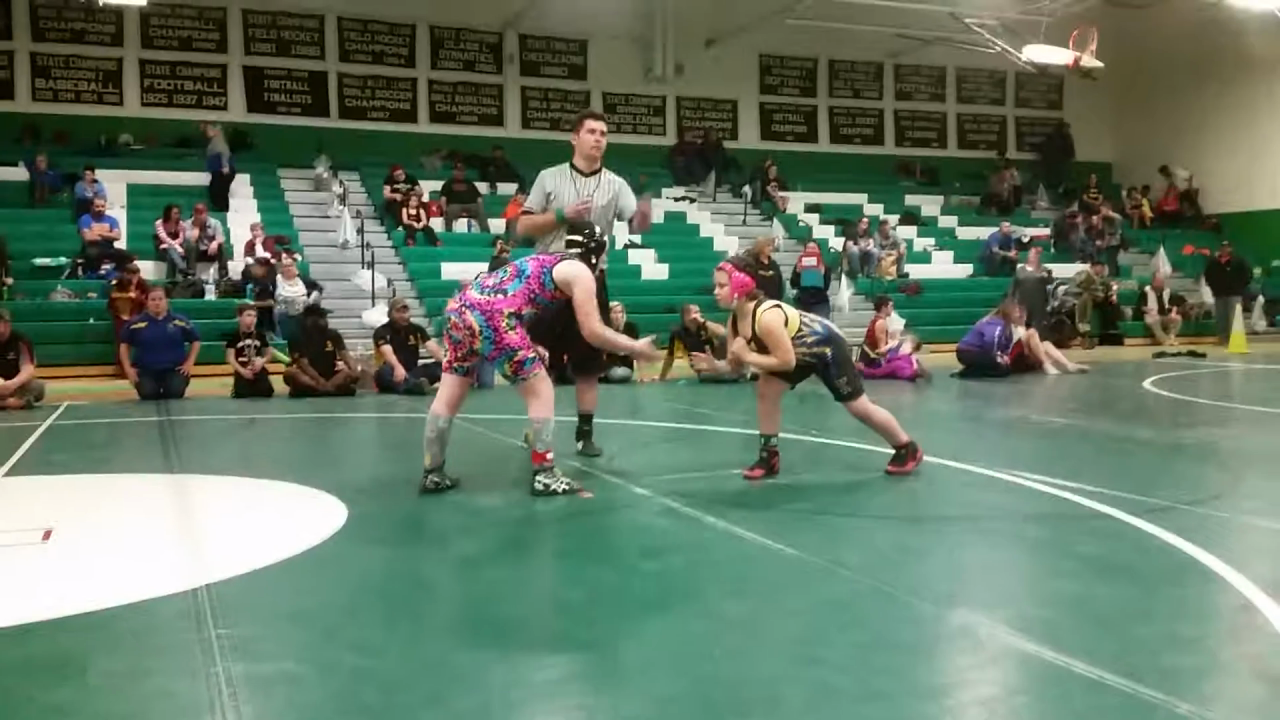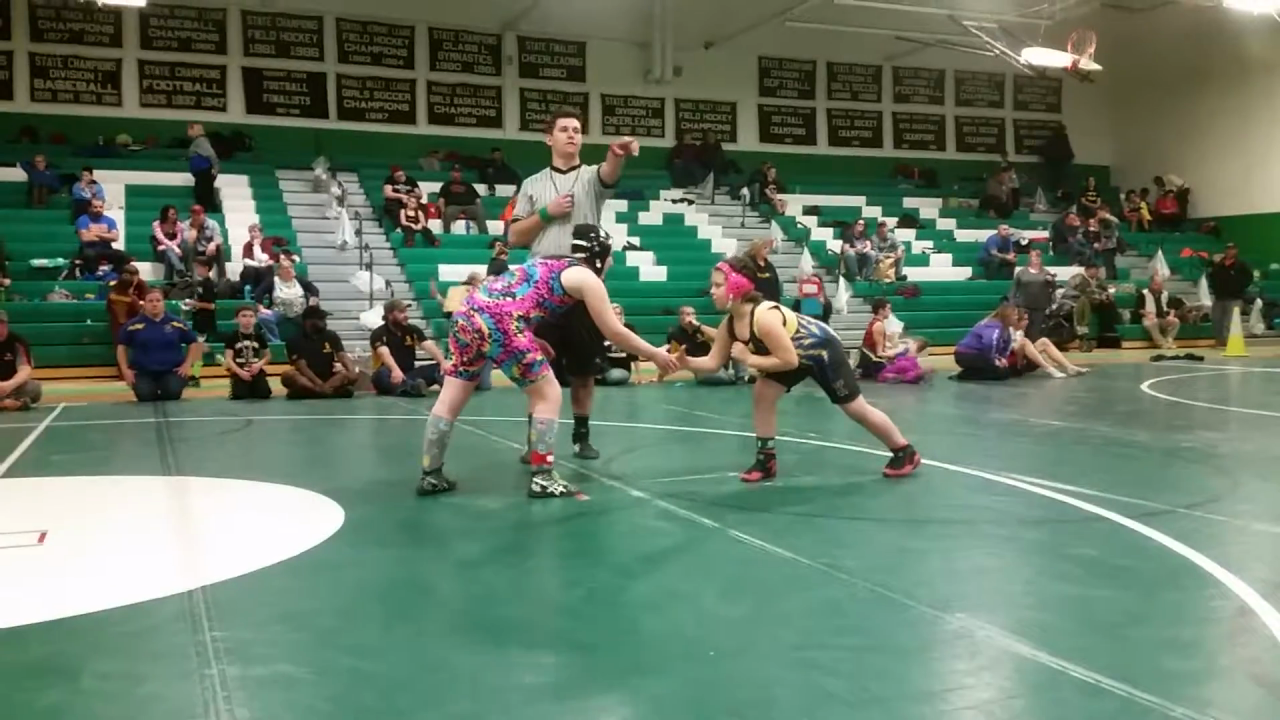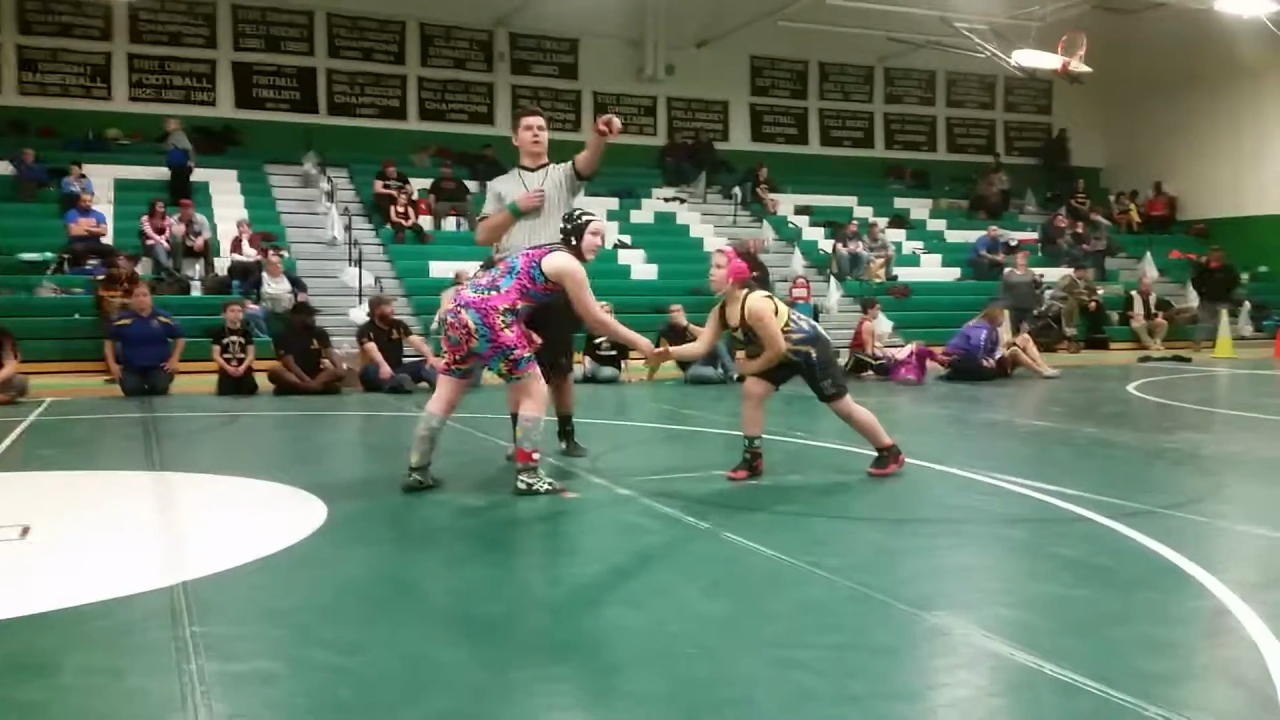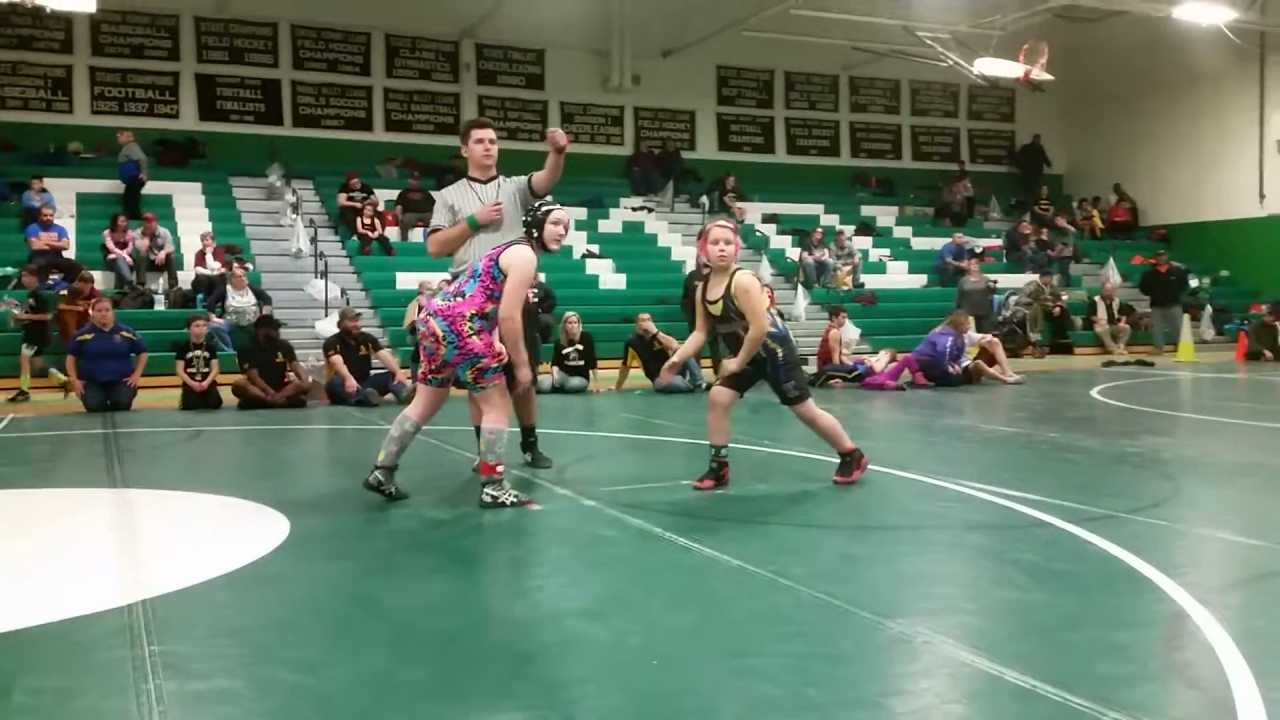
dt=0.5s
person 1, frame 1
left shoulder: (614, 184)
right shoulder: (549, 177)
left elbow: (636, 220)
right elbow: (523, 227)
right wrist: (561, 215)
left hip: (590, 280)
left knee: (589, 364)
left ankle: (585, 434)
person 1, frame 2
left shoulder: (593, 177)
right shoulder: (533, 184)
left elbow: (611, 171)
right elbow: (514, 237)
left wrist: (618, 152)
right wrist: (546, 213)
left knee: (583, 368)
left ankle: (581, 436)
person 1, frame 3
left shoulder: (562, 175)
right shoulder: (500, 185)
left elbow: (588, 160)
right elbow: (483, 235)
left wrist: (600, 134)
right wrist: (515, 209)
left knee: (560, 364)
left ankle: (566, 433)
person 1, frame 4
left shoulder: (515, 188)
right shoulder: (450, 195)
left elbow: (548, 179)
right elbow: (434, 247)
left wrist: (557, 151)
right wrist: (473, 221)
left ankle: (530, 444)
person 2, frame 1
left shoulder: (545, 261)
right shoulder: (579, 271)
right elbow: (593, 331)
left wrist: (529, 347)
right wrist: (636, 348)
left hip: (461, 309)
right hip: (492, 319)
left knee: (449, 396)
right knee: (541, 393)
left ankle: (433, 473)
right ankle: (544, 475)
person 2, frame 2
left shoulder: (550, 264)
right shoulder: (586, 277)
right elbow: (614, 332)
left wrist: (533, 342)
right wrist: (655, 354)
left hip: (468, 314)
right hip: (499, 323)
left knee: (451, 399)
right knee: (548, 396)
left ankle: (430, 475)
right ankle: (542, 478)
person 2, frame 3
left shoulder: (542, 254)
right shoulder: (569, 264)
right elbow: (594, 318)
left wrist: (523, 333)
right wrist: (635, 340)
left hip: (459, 311)
right hip: (487, 320)
left knee: (445, 394)
right knee: (534, 392)
left ankle: (417, 472)
right ankle: (528, 475)
person 2, frame 4
left shoulder: (512, 250)
right shoulder: (525, 255)
right elbow: (510, 314)
left wrist: (494, 342)
right wrist: (522, 364)
left hip: (435, 320)
right hip: (458, 328)
left knee: (424, 404)
right knee: (498, 403)
left ankle: (382, 472)
right ankle: (493, 488)
person 3, frame 1
left shoulder: (767, 316)
right shoulder: (734, 322)
left elbow: (786, 361)
right elbow: (734, 364)
left wrist: (748, 356)
right wrist: (711, 364)
left hip: (827, 347)
right hip: (801, 351)
left knee: (858, 406)
right knee: (766, 390)
left ankle: (907, 448)
right ankle: (769, 457)
person 3, frame 2
left shoulder: (765, 318)
right shoulder: (729, 324)
left elbow: (789, 360)
right elbow: (713, 362)
left wrist: (749, 359)
right wrist: (685, 362)
left hip: (823, 350)
right hip: (797, 353)
left knee: (855, 408)
right knee: (763, 394)
left ankle: (905, 451)
right ankle: (766, 460)
person 3, frame 3
left shoulder: (756, 304)
right shoulder: (721, 310)
left elbow: (778, 349)
right elbow: (702, 346)
left wrist: (752, 366)
right wrist: (669, 352)
left hip: (811, 349)
right hip: (783, 352)
left knee: (843, 406)
right knee: (752, 390)
left ankle: (890, 451)
right ankle: (752, 459)
person 3, frame 4
left shoulder: (744, 281)
right shoulder: (704, 288)
left elbow: (760, 328)
right elbow: (700, 333)
left wrist: (739, 362)
right wrist: (677, 359)
left hip: (775, 350)
right hip: (746, 353)
left knee: (805, 410)
right knee: (718, 398)
left ankle: (852, 455)
right ankle: (718, 468)
